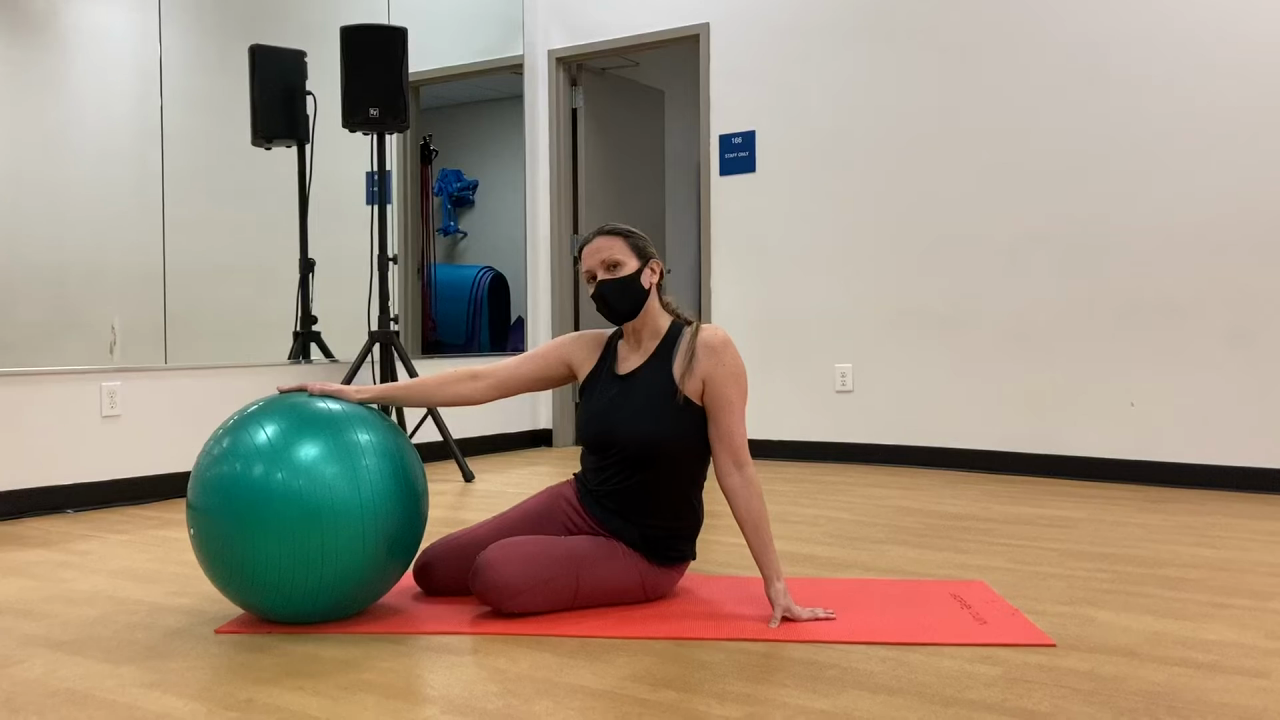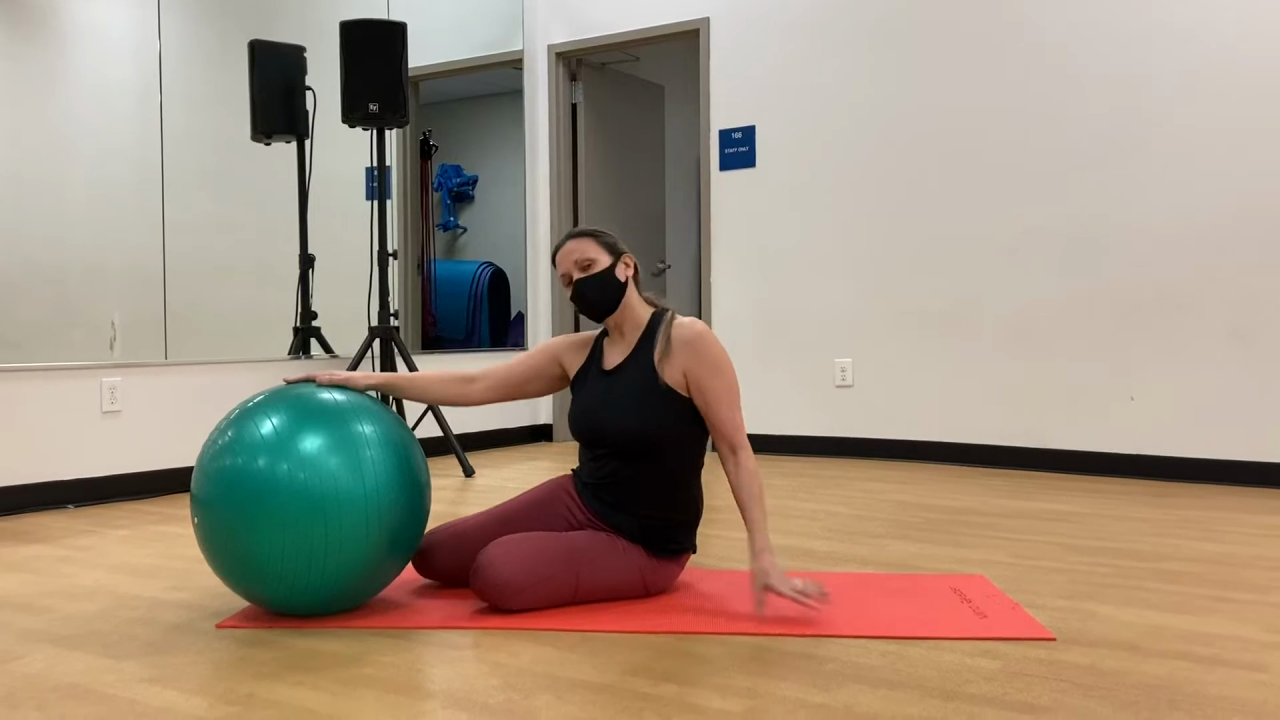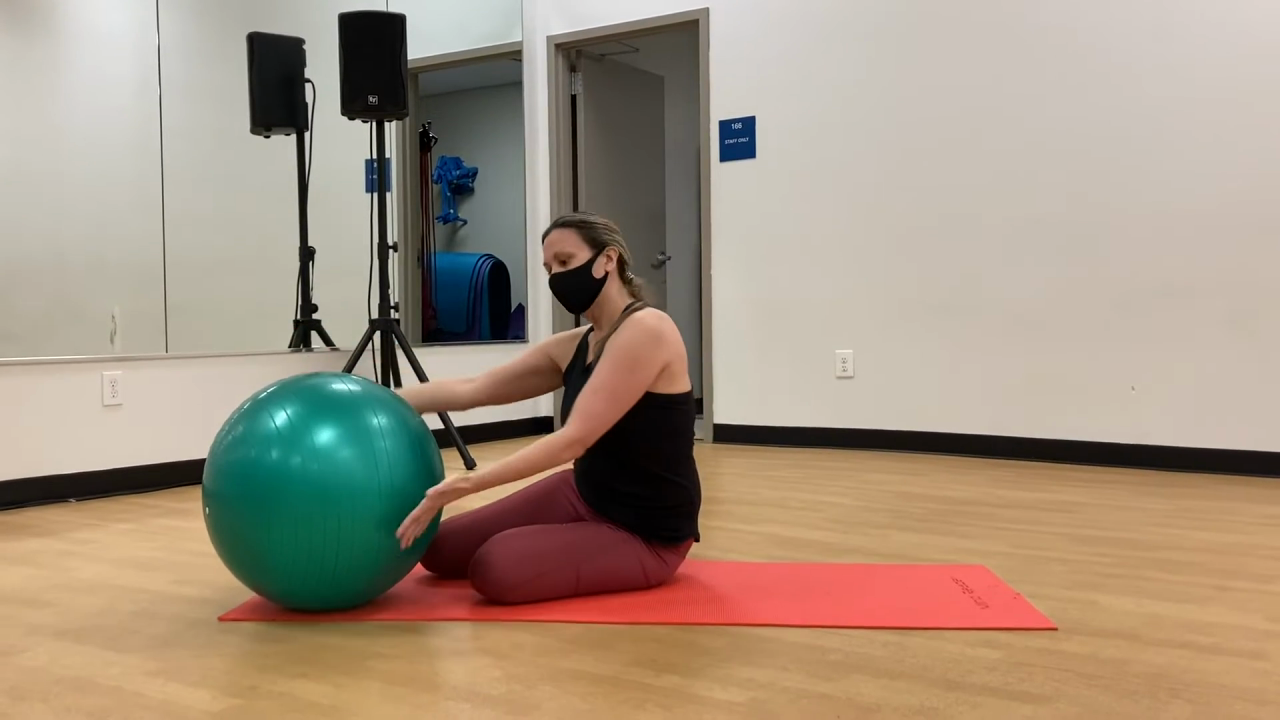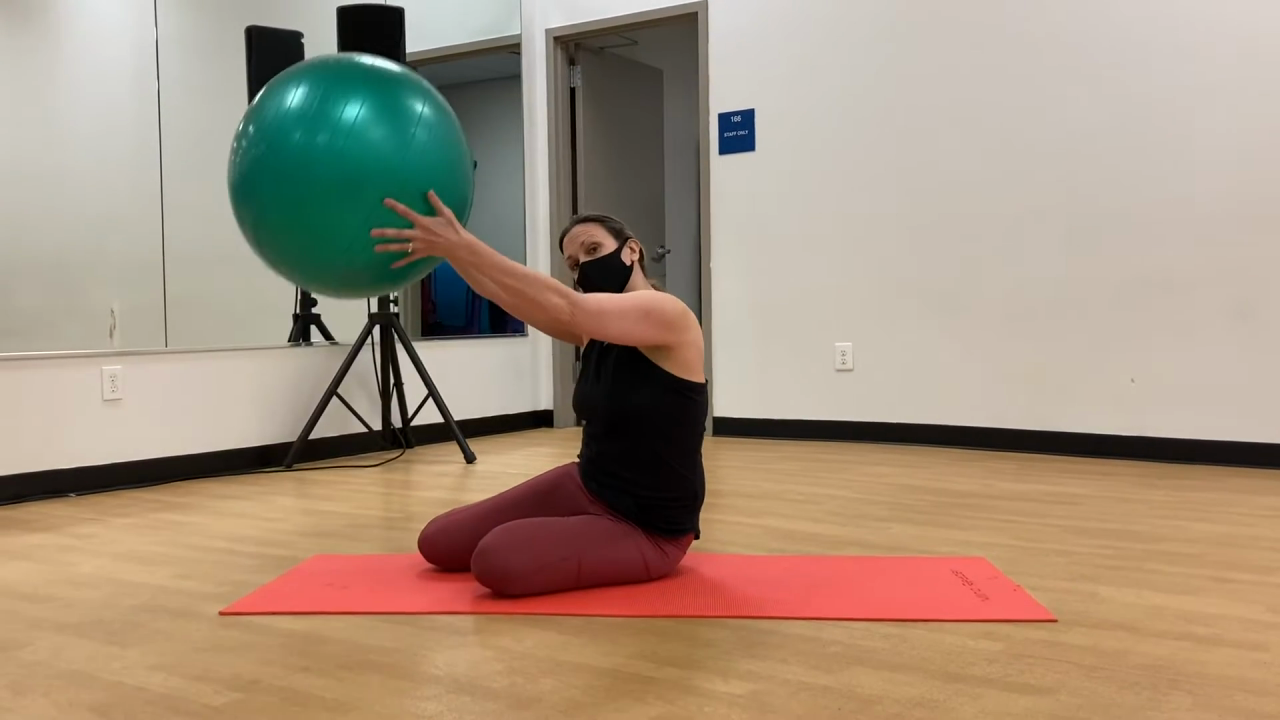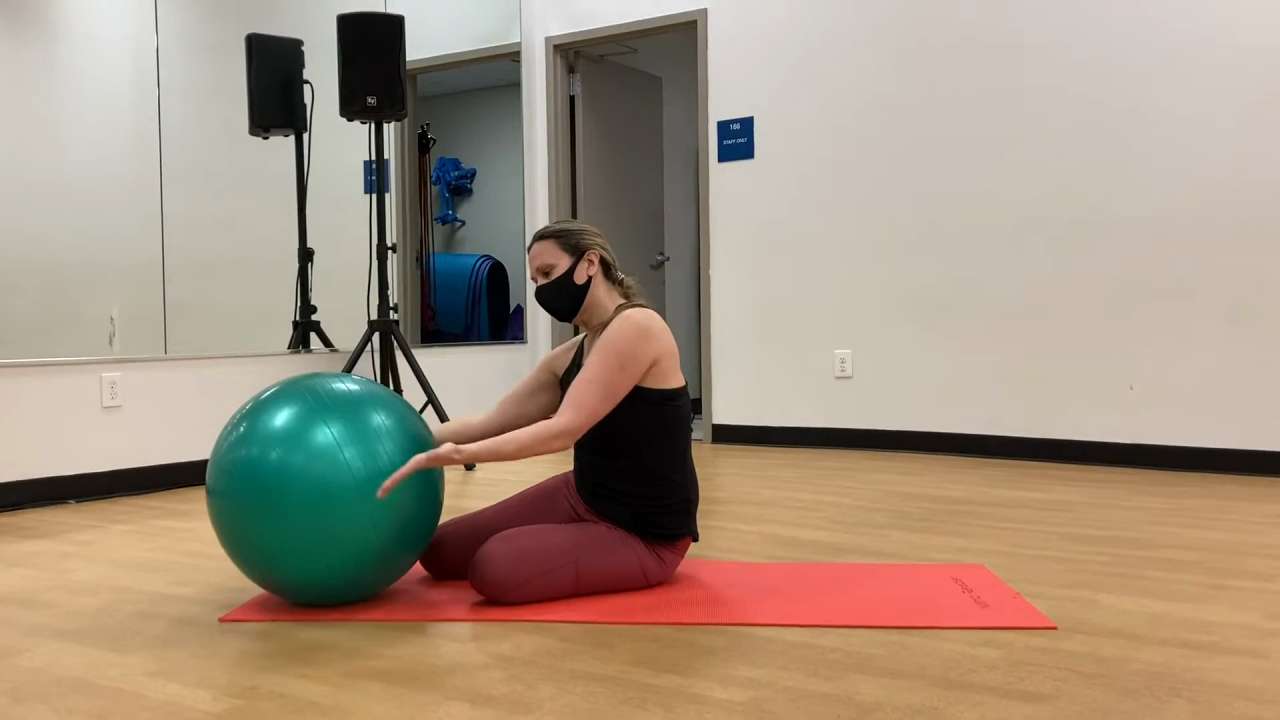
dt=1s
person 1, frame 1
left shoulder: (706, 349)
right shoulder: (586, 350)
left elbow: (734, 469)
right elbow: (480, 383)
left wrist: (775, 584)
right wrist: (364, 392)
left hip: (646, 551)
right hip: (579, 508)
left knee: (497, 578)
right knee: (434, 571)
left ankle: (633, 585)
right ankle: (572, 562)
person 1, frame 2
left shoulder: (689, 340)
right shoulder: (576, 353)
left elbow: (736, 452)
right elbow: (475, 386)
left wrist: (763, 557)
right wrist: (368, 381)
left hip: (646, 543)
right hip: (580, 499)
left knee: (504, 576)
right knee: (435, 557)
left ankle: (640, 576)
right ankle: (581, 551)
person 1, frame 3
left shoulder: (646, 331)
right shoulder: (571, 347)
left elbow: (574, 439)
right elbow: (472, 389)
left wrist: (464, 484)
left hip: (645, 536)
left knee: (495, 569)
right knee: (439, 550)
person 1, frame 4
left shoulder: (670, 315)
right shoulder: (598, 326)
left elbow: (566, 308)
right elbow: (505, 289)
left wrist: (461, 243)
right wrist: (443, 241)
left hip: (647, 528)
right hip: (586, 488)
left knee: (497, 562)
right knee: (438, 545)
left ankle: (634, 561)
right ankle: (581, 536)
person 1, frame 5
left shoulder: (636, 327)
right shoulder: (570, 355)
left elbow: (565, 429)
right elbow: (494, 421)
left wrist: (460, 454)
left hip: (643, 535)
left knee: (494, 570)
right knee: (441, 554)
left ankle: (631, 568)
